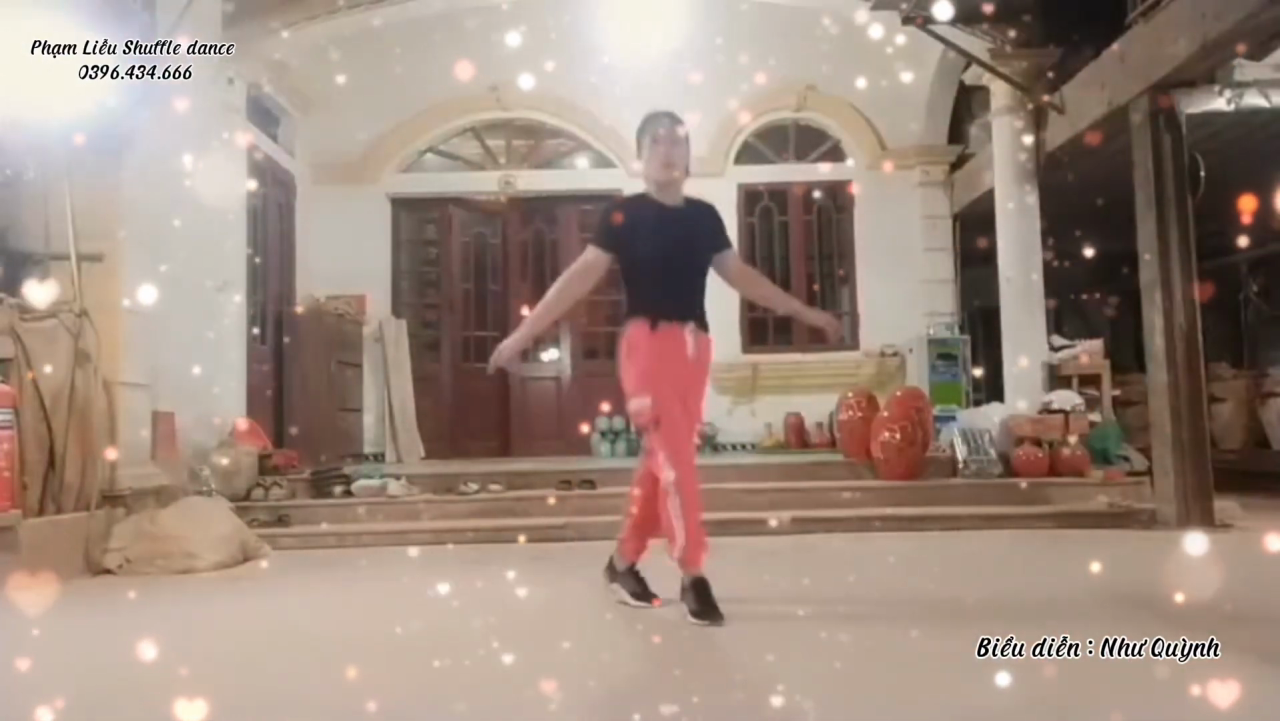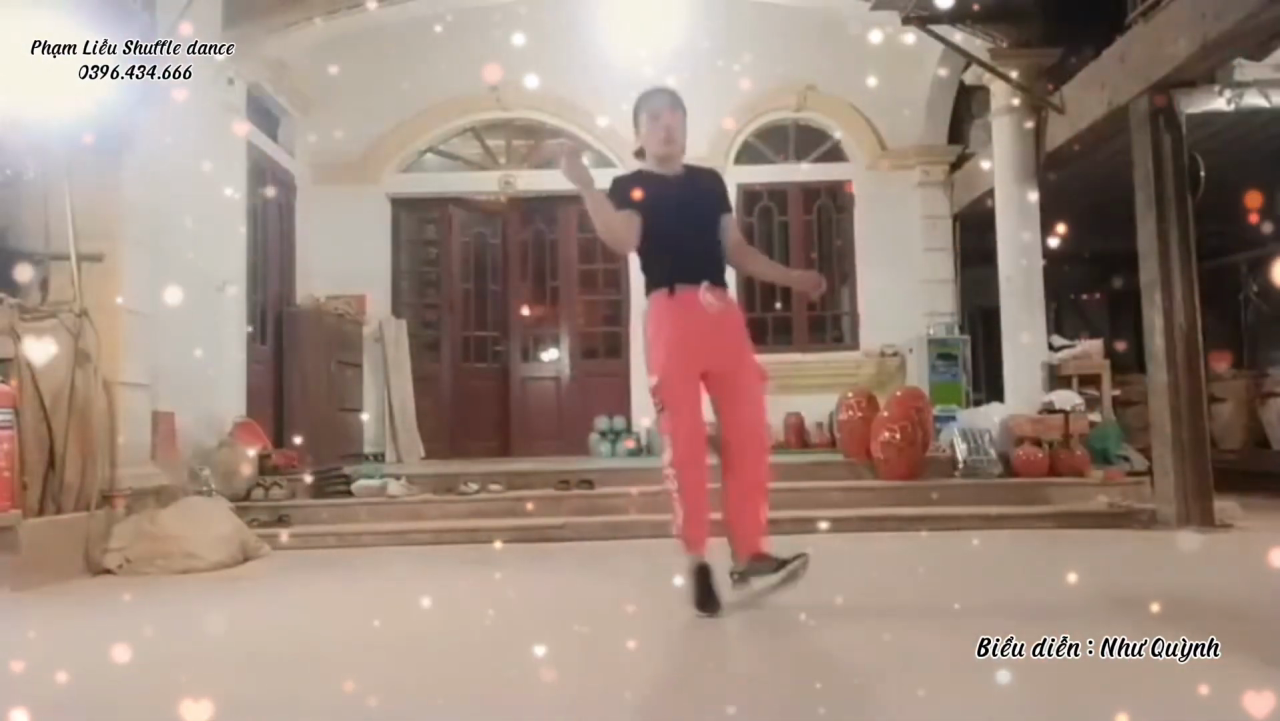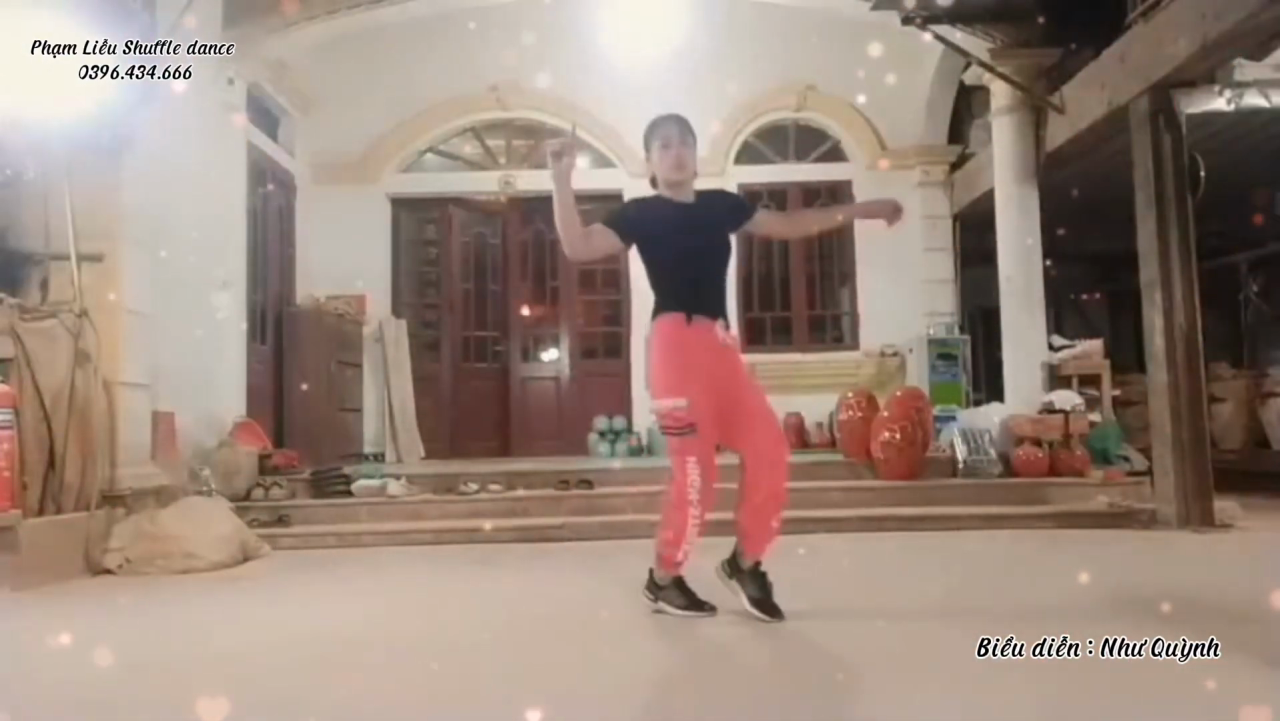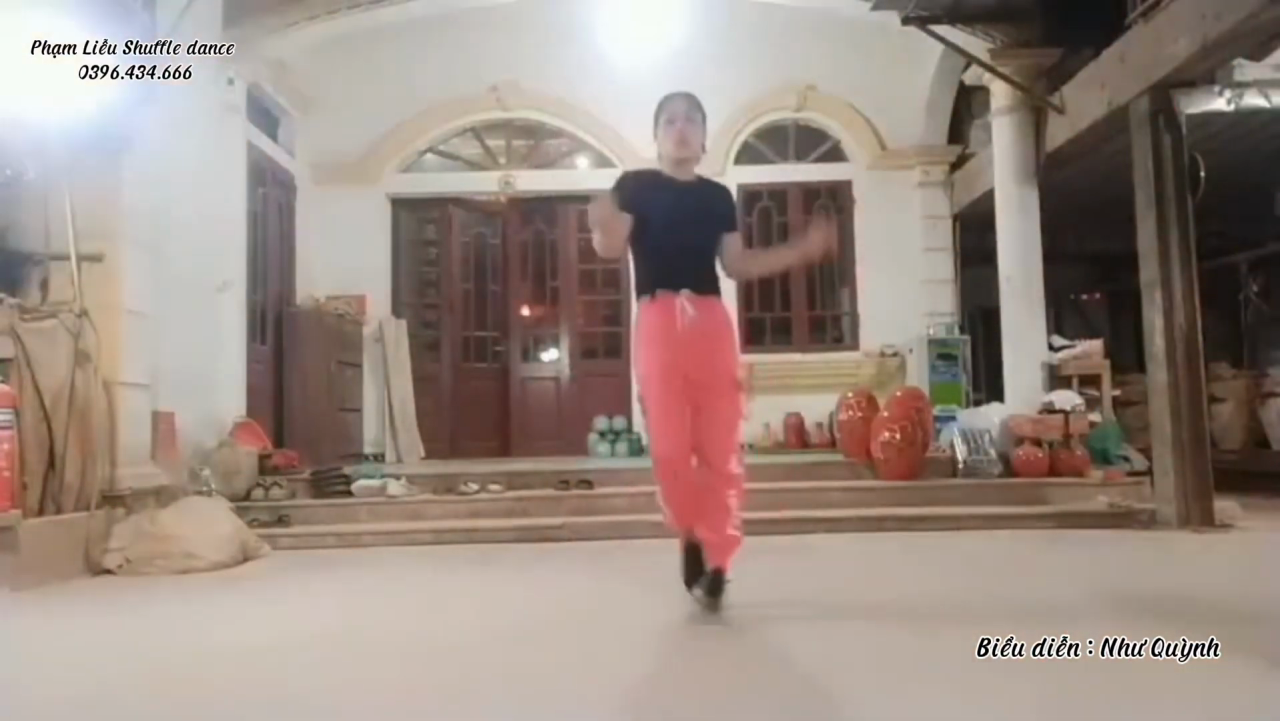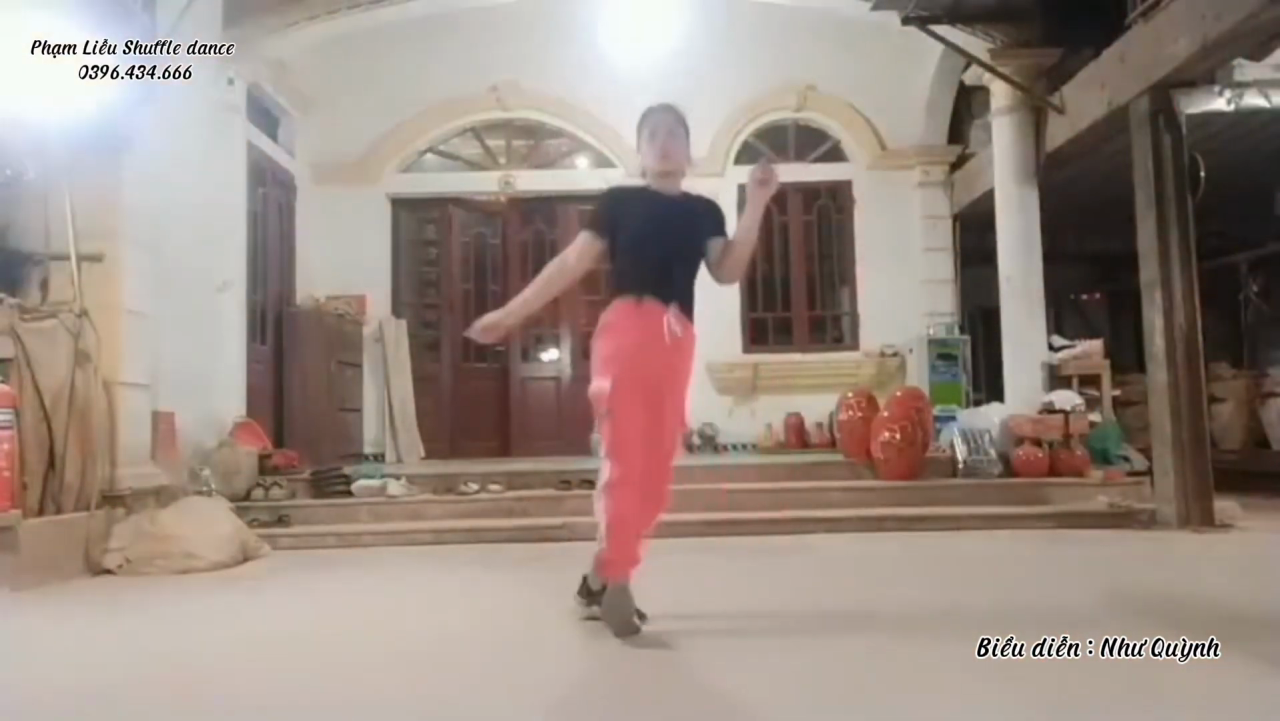
dt=0.4s
person 1, frame 1
left shoulder: (704, 216)
right shoulder: (624, 214)
left elbow: (740, 276)
right elbow: (581, 277)
left wrist: (806, 313)
right wrist: (525, 332)
left hip: (694, 348)
right hip: (648, 344)
left knee: (664, 464)
right knee: (675, 463)
left ankle: (622, 564)
right ankle: (693, 578)
person 1, frame 2
left shoulder: (709, 182)
right shoulder: (630, 187)
left elbow: (736, 249)
right elbow: (621, 239)
left wrist: (793, 278)
right wrist: (585, 185)
left hip: (722, 312)
right hip: (671, 315)
left knee: (747, 436)
right knee: (683, 441)
left ankle: (749, 556)
right ankle: (697, 560)
person 1, frame 3
left shoulder: (721, 204)
right shoulder: (639, 214)
left elbow: (784, 226)
right elbow: (578, 247)
left wrist: (857, 210)
right wrist: (562, 180)
left hip: (721, 345)
right hip: (677, 343)
left knee: (769, 450)
right knee: (694, 467)
left ankle: (746, 562)
right ankle: (664, 579)
person 1, frame 4
left shoulder: (718, 197)
right shoulder: (635, 185)
left elbow: (738, 263)
right elbow: (610, 245)
left wrist: (802, 249)
right wrist: (602, 221)
left hip: (711, 323)
right hip: (659, 324)
left knee: (720, 449)
right knee: (669, 446)
left ankle: (716, 566)
right ankle: (690, 540)
person 1, frame 5
left shoulder: (704, 211)
right shoulder: (618, 201)
left elbow: (729, 271)
right elbow: (571, 264)
left wrist: (755, 204)
right wrist: (510, 313)
left hip: (676, 342)
right hip: (626, 331)
left knee: (654, 475)
right knee: (624, 462)
left ankle: (601, 581)
right ankle: (614, 585)
